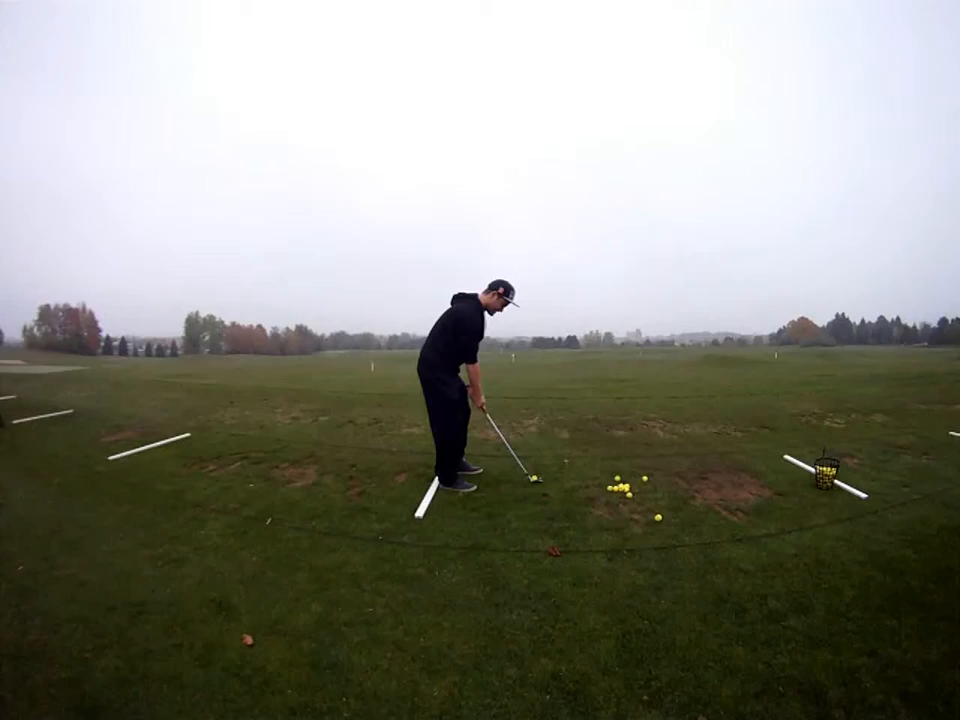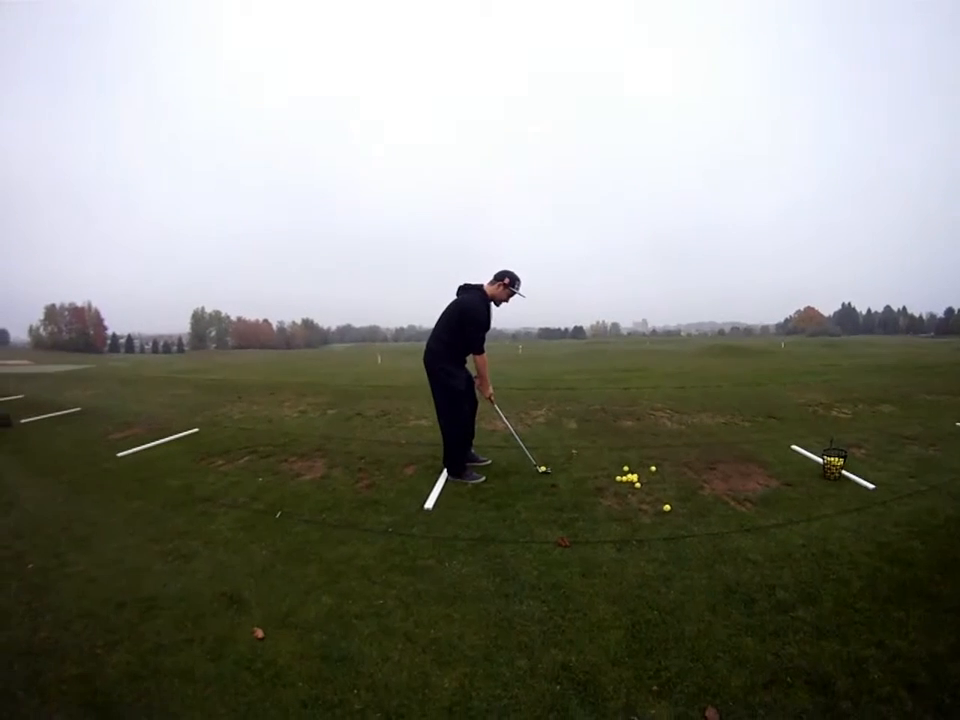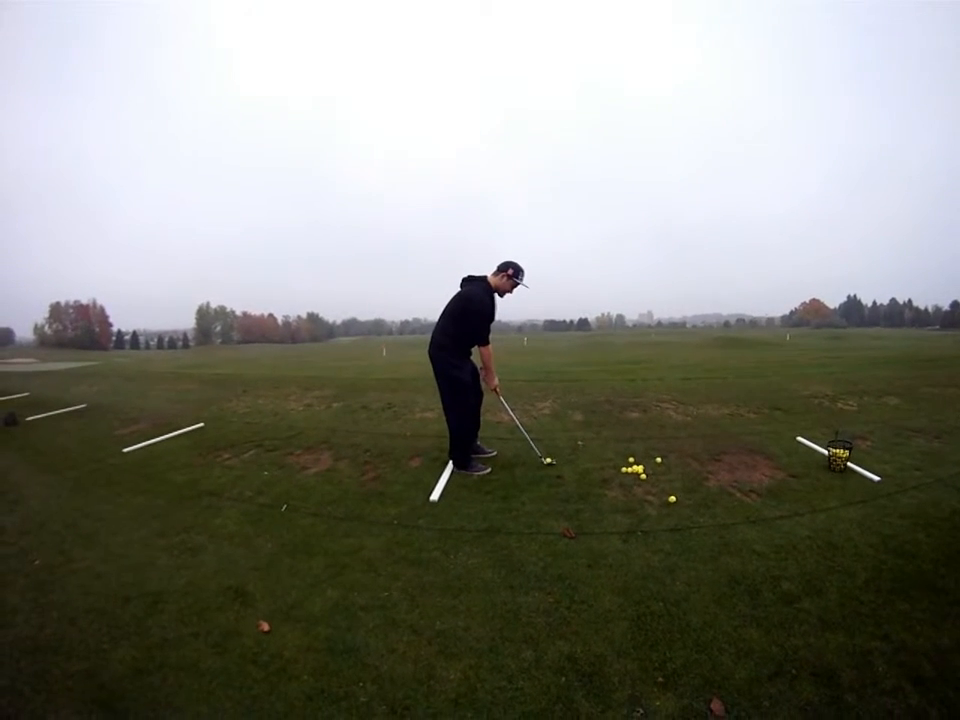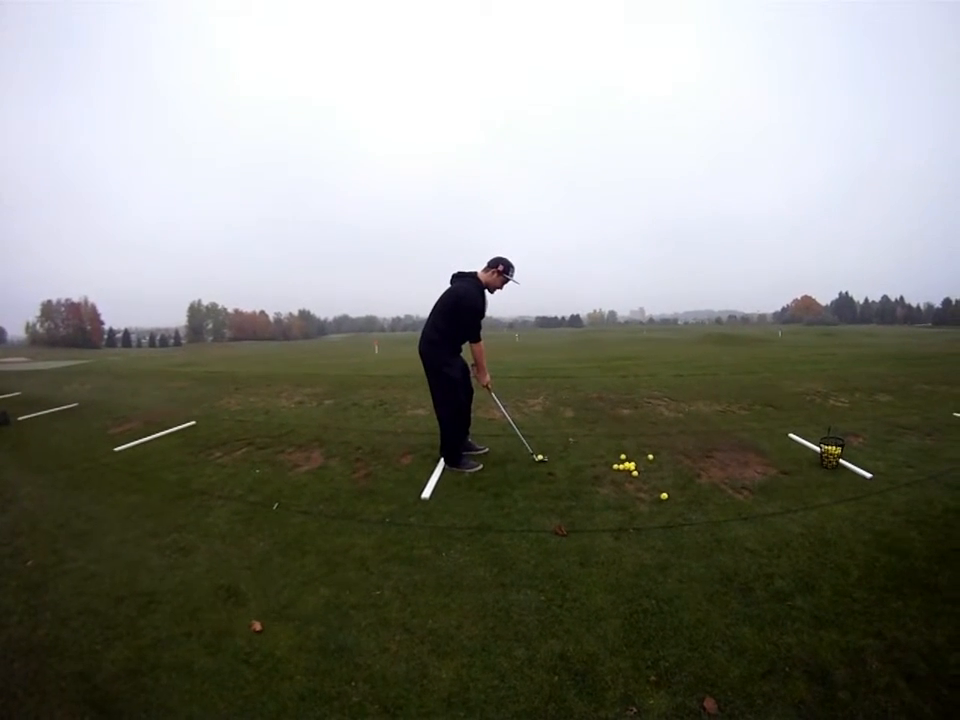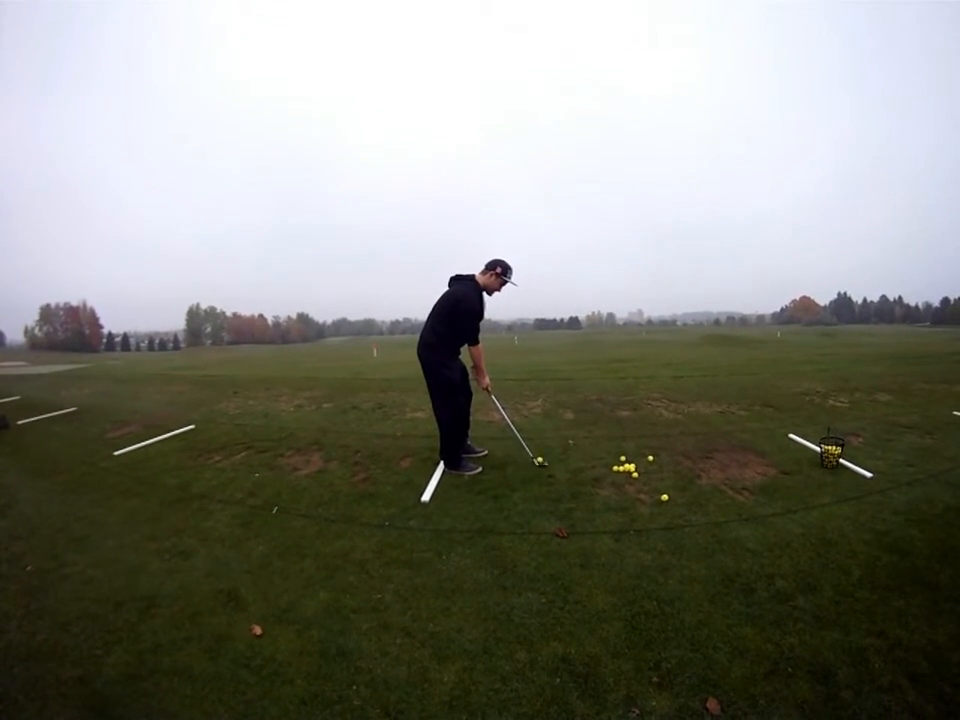
dt=0.4s
person 1, frame 1
left shoulder: (470, 309)
right shoulder: (469, 313)
left elbow: (467, 354)
right elbow: (470, 358)
left wrist: (473, 386)
right wrist: (478, 393)
left hip: (444, 368)
right hip: (435, 370)
left knee: (461, 414)
right knee: (448, 421)
left ankle: (456, 461)
right ankle: (447, 477)
person 1, frame 2
left shoulder: (476, 300)
right shoulder: (475, 304)
left elbow: (474, 345)
right elbow: (477, 349)
left wrist: (480, 377)
right wrist: (486, 384)
left hip: (450, 359)
right hip: (441, 361)
left knee: (469, 405)
right knee: (455, 412)
left ankle: (465, 452)
right ankle: (455, 468)
person 1, frame 3
left shoulder: (480, 291)
right shoulder: (479, 296)
left elbow: (479, 336)
right elbow: (483, 340)
left wrist: (485, 367)
right wrist: (491, 375)
left hip: (456, 352)
right hip: (446, 354)
left knee: (474, 397)
right knee: (461, 404)
left ankle: (470, 444)
right ankle: (461, 460)
person 1, frame 4
left shoulder: (471, 288)
right shoulder: (470, 293)
left elbow: (471, 333)
right elbow: (474, 337)
left wrist: (478, 365)
right wrist: (483, 372)
left hip: (446, 348)
right hip: (436, 350)
left knee: (464, 394)
right knee: (451, 401)
left ankle: (461, 441)
right ankle: (452, 457)
person 1, frame 5
left shoulder: (471, 291)
right shoulder: (468, 296)
left elbow: (472, 335)
right elbow: (472, 340)
left wrist: (479, 368)
right wrist: (482, 374)
left hip: (445, 351)
right hip: (435, 352)
left knee: (463, 396)
right knee: (451, 404)
left ankle: (461, 443)
right ankle: (452, 459)
